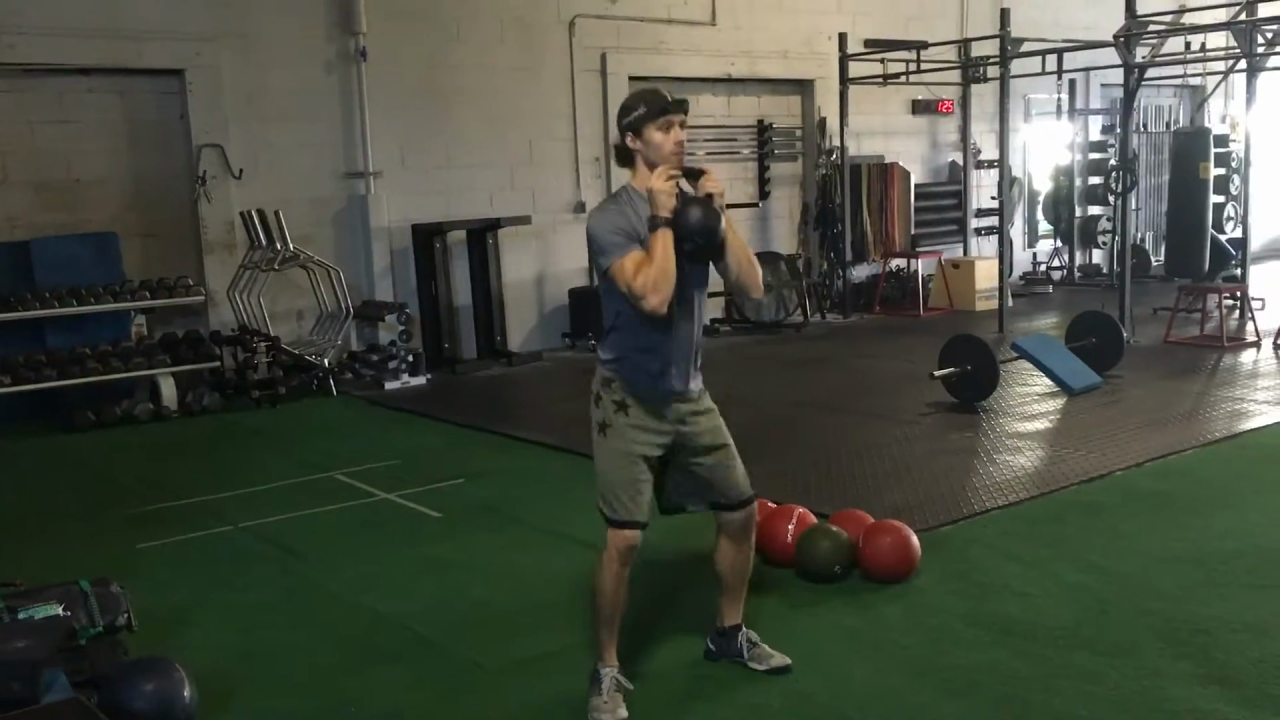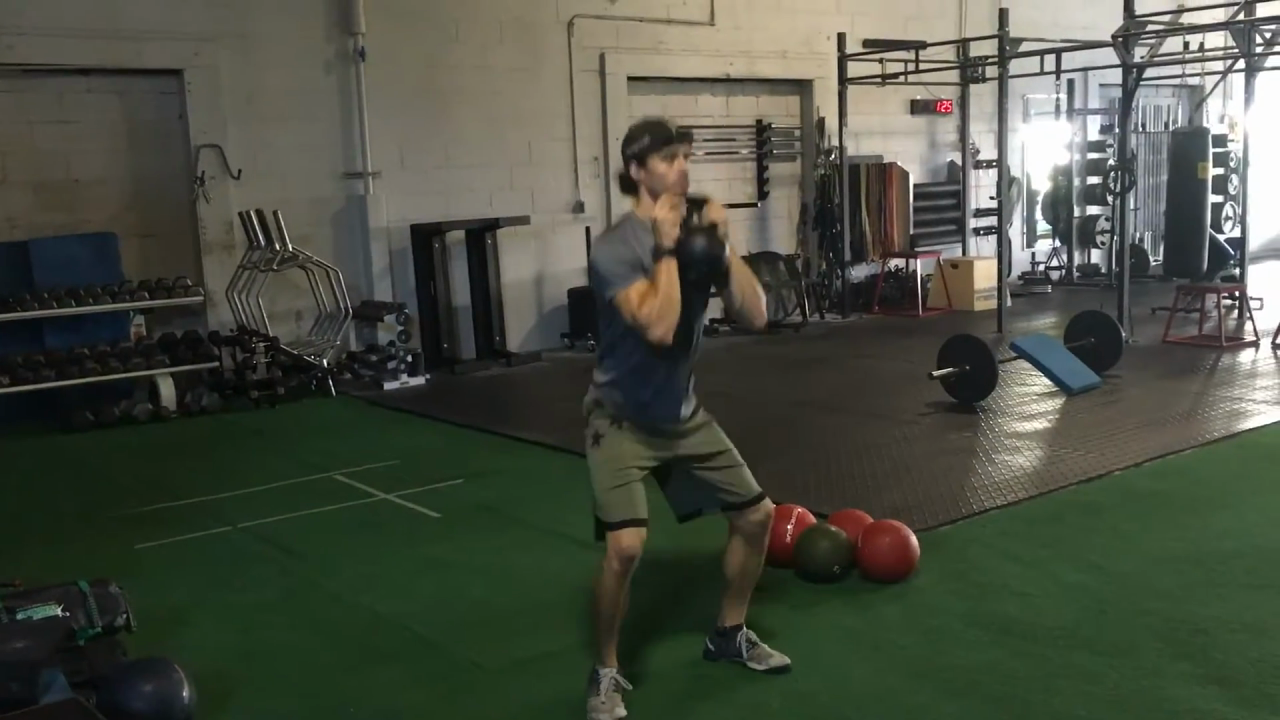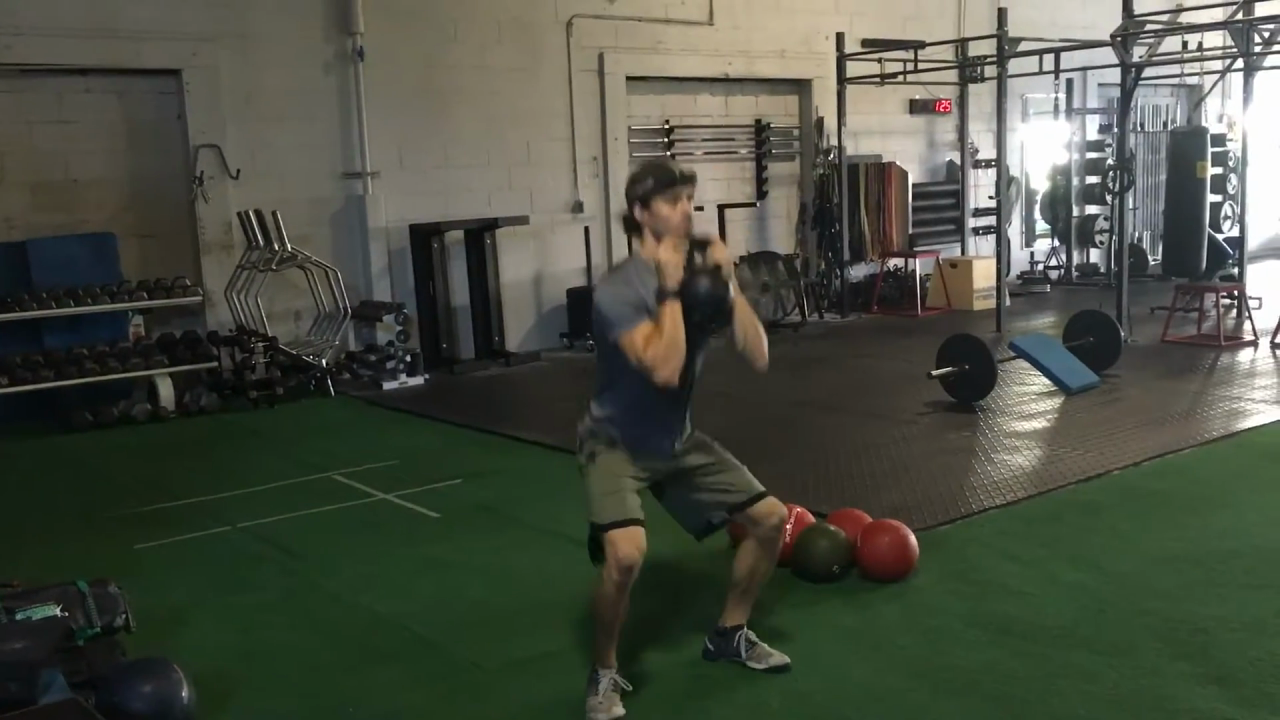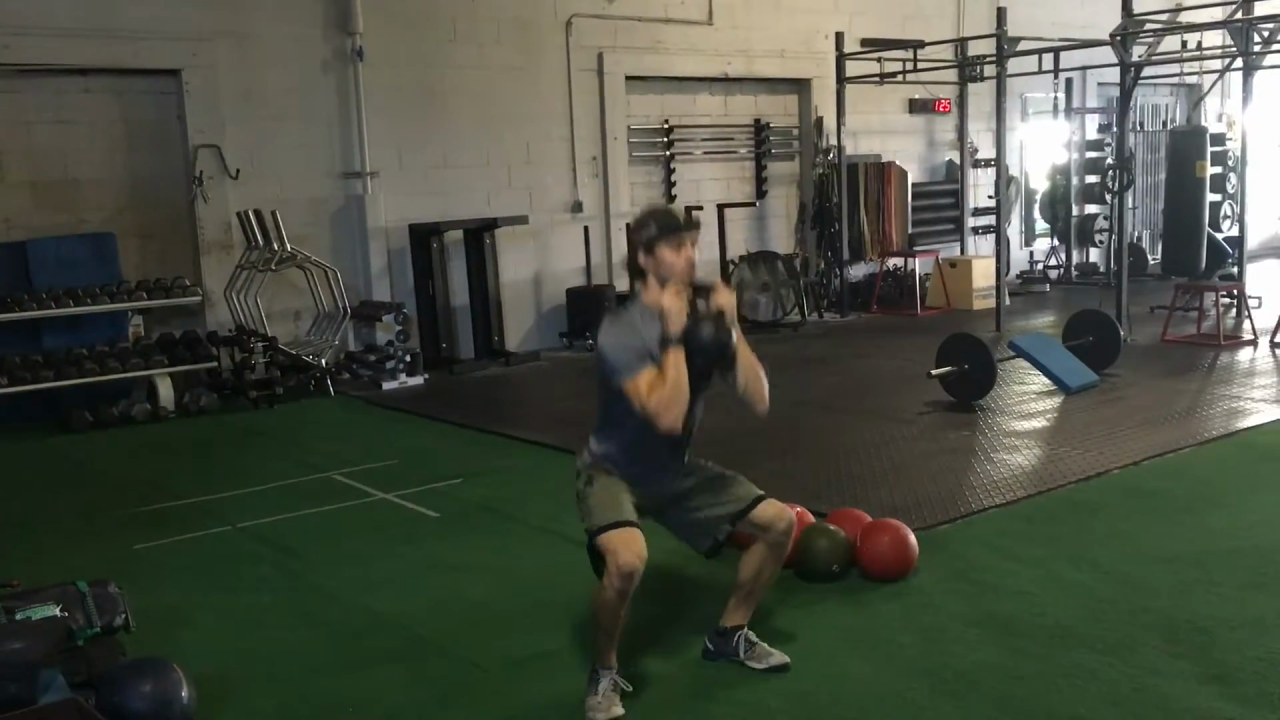
dt=0.1s
person 1, frame 1
left shoulder: (696, 205)
right shoulder: (611, 218)
left elbow: (751, 287)
right elbow: (654, 297)
left wrist: (720, 213)
right wrist: (661, 217)
left hip: (687, 396)
right hip: (627, 402)
left knee: (740, 514)
right knee: (624, 539)
left ankle: (729, 635)
person 1, frame 2
right shoulder: (615, 246)
left elbow: (755, 315)
right elbow: (659, 326)
left wrist: (723, 242)
right wrist: (665, 247)
left hip: (684, 415)
right hip: (622, 418)
left knee: (756, 516)
right knee: (626, 546)
left ankle: (729, 635)
person 1, frame 3
right shoulder: (618, 289)
left elbow: (758, 357)
right elbow: (663, 370)
left wrist: (727, 283)
right wrist: (668, 289)
left hip: (678, 443)
right hip: (614, 446)
left knee: (771, 518)
right knee: (626, 553)
left ankle: (729, 636)
right ankle: (604, 673)
person 1, frame 4
right shoulder: (621, 332)
left elbow: (758, 400)
right elbow: (667, 416)
left wrist: (730, 327)
right wrist: (673, 335)
left hip: (678, 471)
right hip: (615, 473)
left knee: (778, 523)
right knee: (627, 560)
left ankle: (729, 634)
right ankle: (605, 673)
